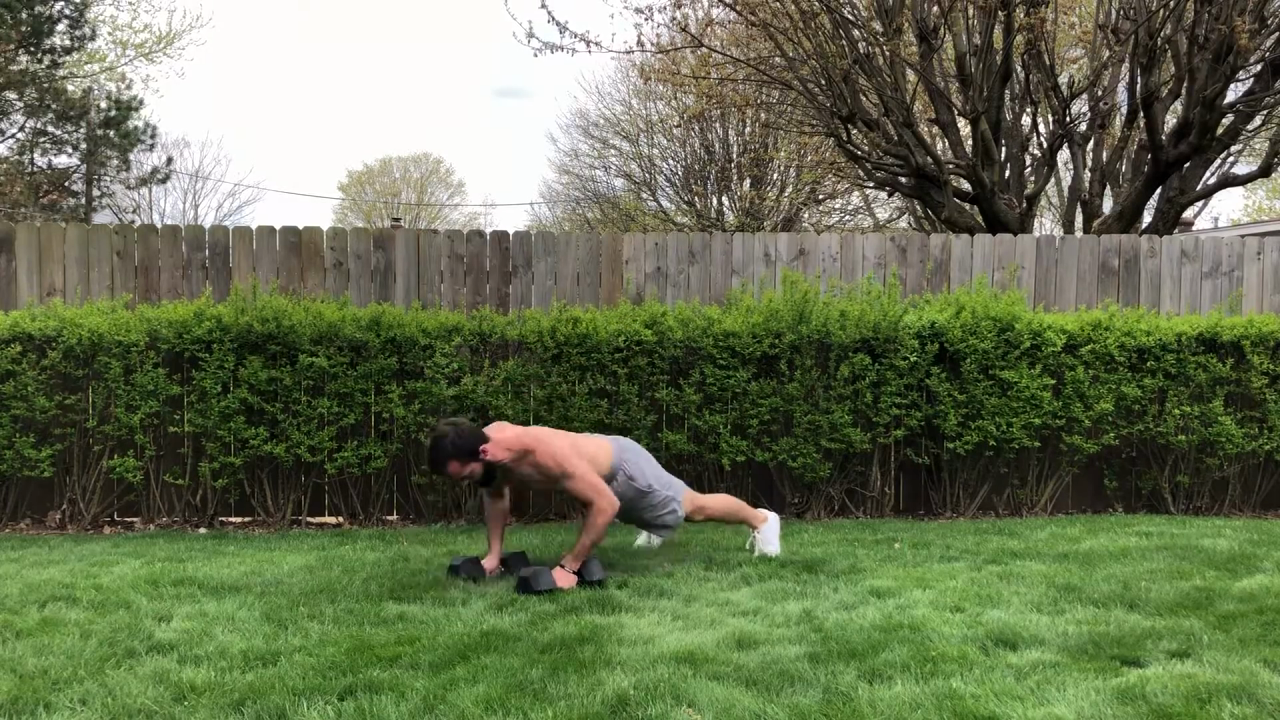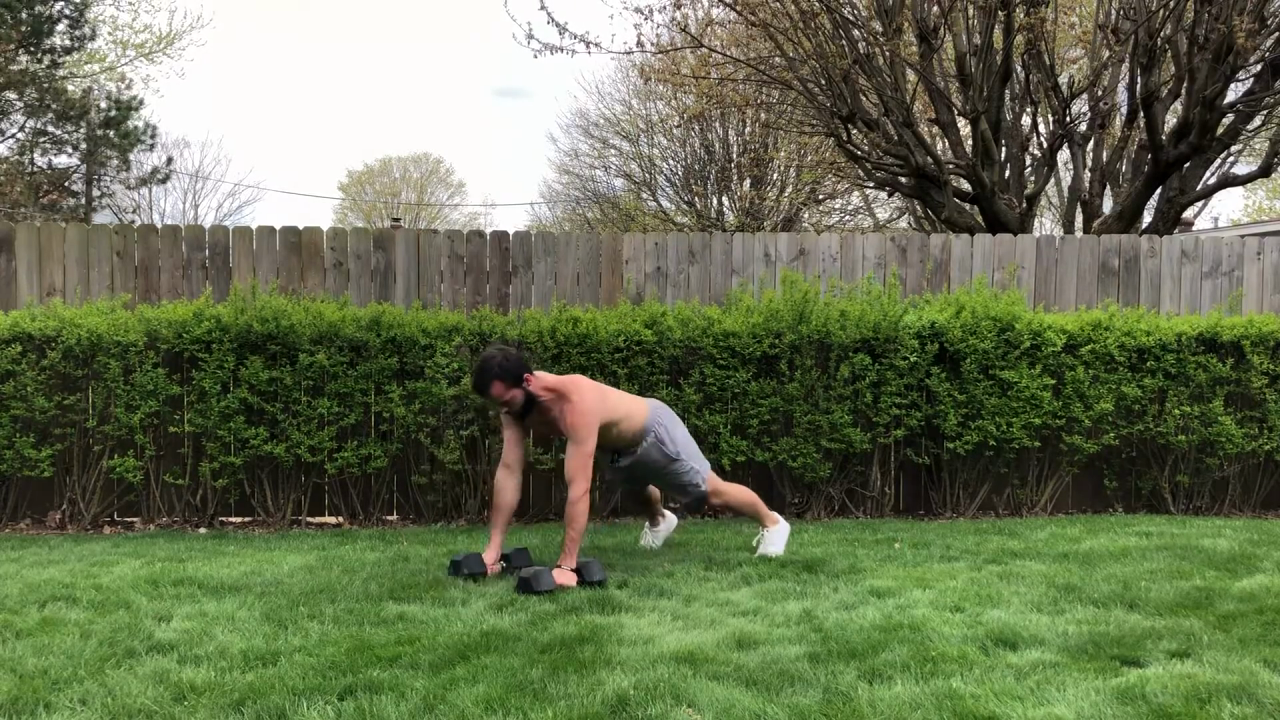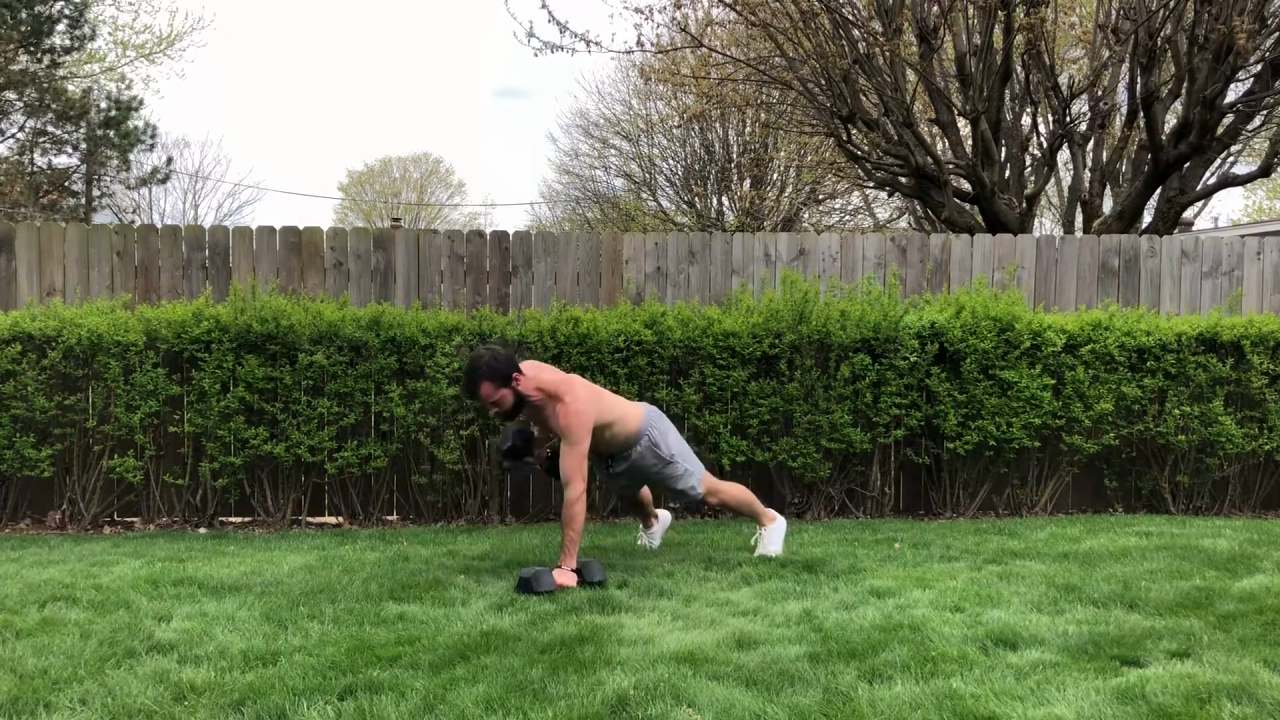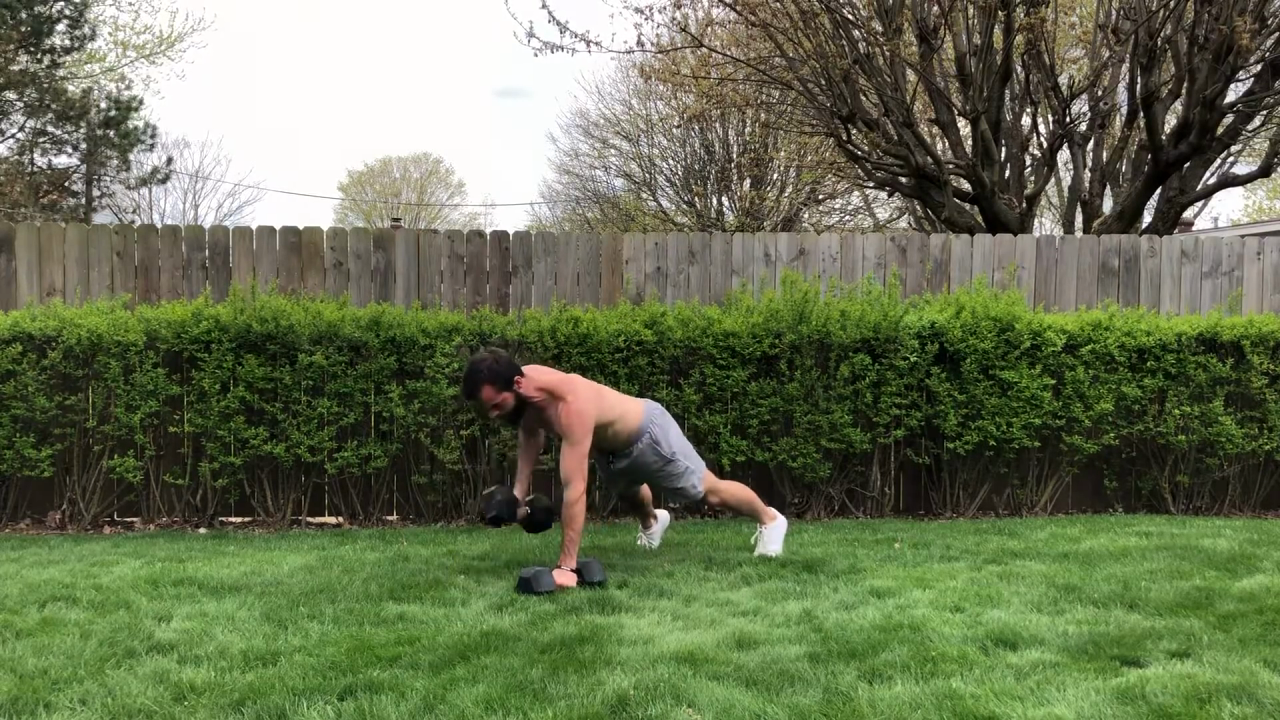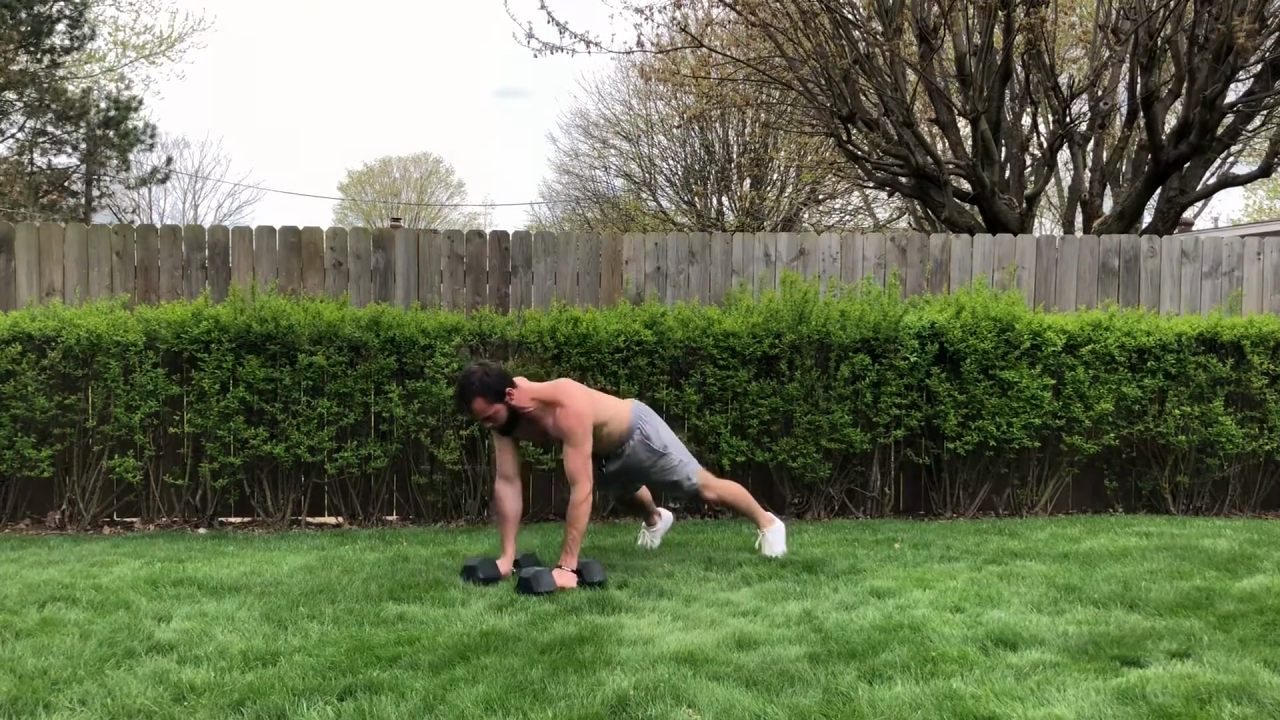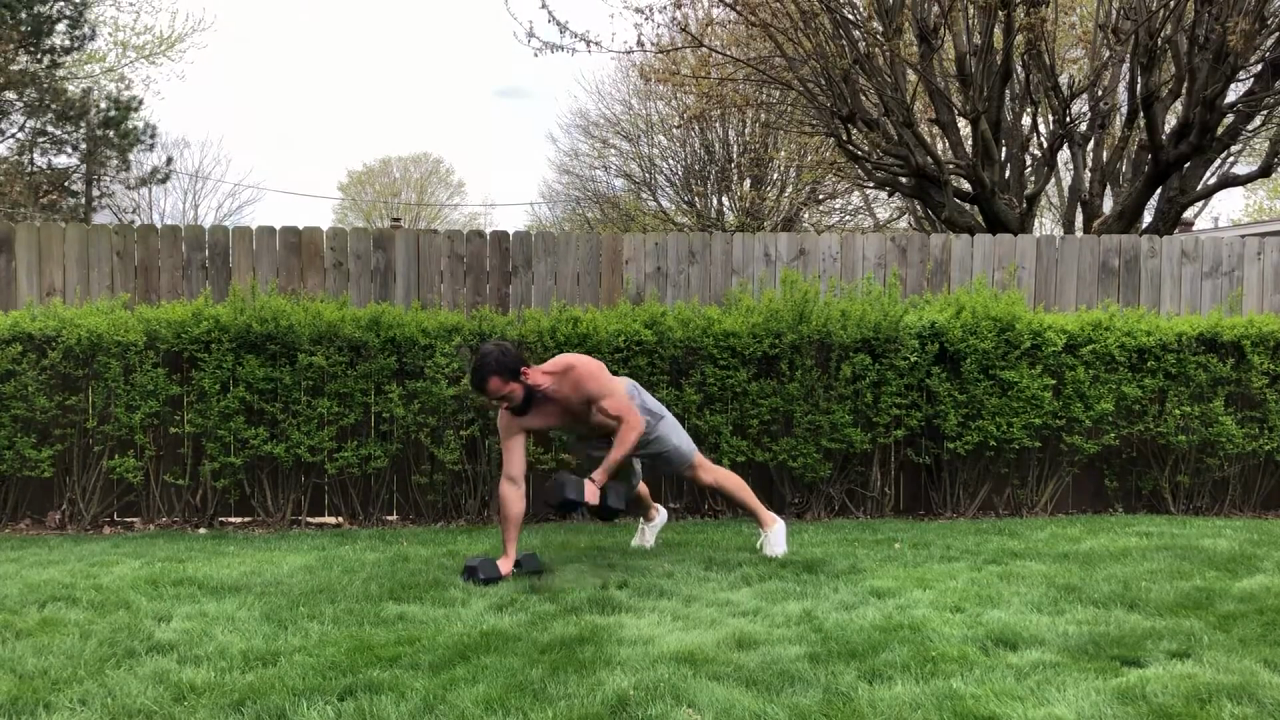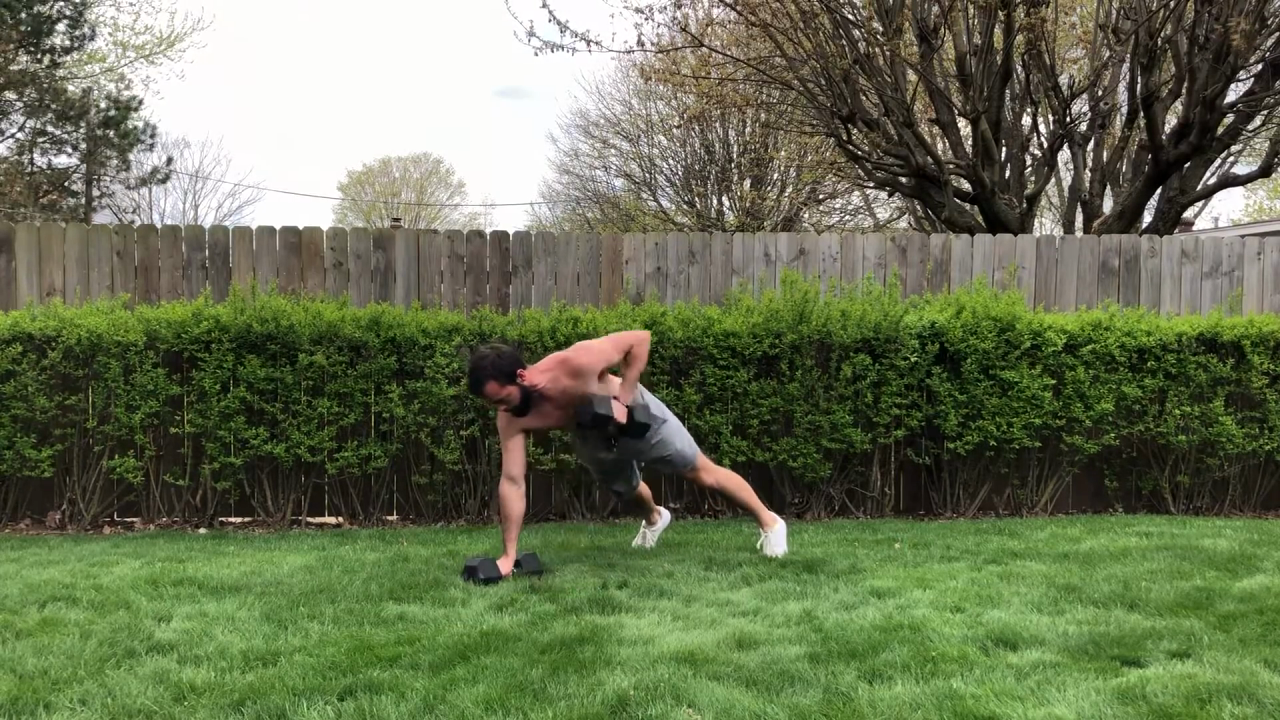
dt=0.4s
person 1, frame 1
left shoulder: (545, 452)
right shoulder: (487, 443)
left elbow: (608, 505)
right elbow: (497, 493)
left wrist: (569, 565)
right wrist: (494, 552)
left hip: (620, 468)
right hip: (591, 462)
left knee: (695, 507)
left ankle: (761, 520)
right ankle: (656, 528)
person 1, frame 2
left shoulder: (576, 401)
right shoulder: (518, 401)
left elbow: (579, 489)
right elbow: (508, 472)
left wrist: (566, 565)
right wrist: (494, 547)
left hip: (655, 431)
right hip: (619, 446)
left knee: (714, 493)
right knee: (640, 488)
left ankle: (772, 523)
right ankle: (659, 521)
person 1, frame 3
left shoulder: (571, 403)
right shoulder: (521, 379)
left elbow: (575, 489)
left wrist: (567, 565)
right wrist: (539, 437)
left hip: (646, 435)
right hip: (607, 450)
left knee: (709, 492)
right knee: (630, 493)
left ankle: (769, 521)
right ankle: (653, 521)
person 1, frame 4
left shoulder: (573, 403)
right shoulder: (519, 386)
left elbow: (574, 489)
right elbow: (531, 430)
left wrist: (567, 565)
right wrist: (520, 489)
left hip: (648, 432)
right hip: (610, 446)
left knee: (709, 491)
right knee: (629, 492)
left ankle: (769, 519)
right ankle: (651, 522)
person 1, frame 5
left shoulder: (568, 407)
right shoulder: (506, 413)
left elbow: (581, 489)
right elbow: (507, 484)
left wrist: (567, 565)
right wrist: (508, 555)
left hip: (637, 433)
right hip: (602, 453)
left knee: (704, 487)
right knee: (629, 492)
left ankle: (768, 522)
right ankle: (655, 520)
person 1, frame 6
left shoulder: (580, 372)
right shoulder: (511, 416)
left elbow: (634, 424)
right elbow: (512, 482)
left wrist: (596, 480)
right wrist: (508, 555)
left hip: (635, 412)
right hip: (591, 436)
left knee: (700, 471)
right knee: (626, 485)
left ankle: (768, 521)
right ankle: (651, 517)
person 1, frame 7
left shoulder: (575, 363)
right shoulder: (511, 418)
left elbow: (640, 340)
right elbow: (512, 483)
left wrist: (622, 399)
right wrist: (508, 554)
right hip: (591, 436)
left knee: (704, 473)
right knee: (626, 489)
left ankle: (769, 522)
right ankle: (654, 518)
